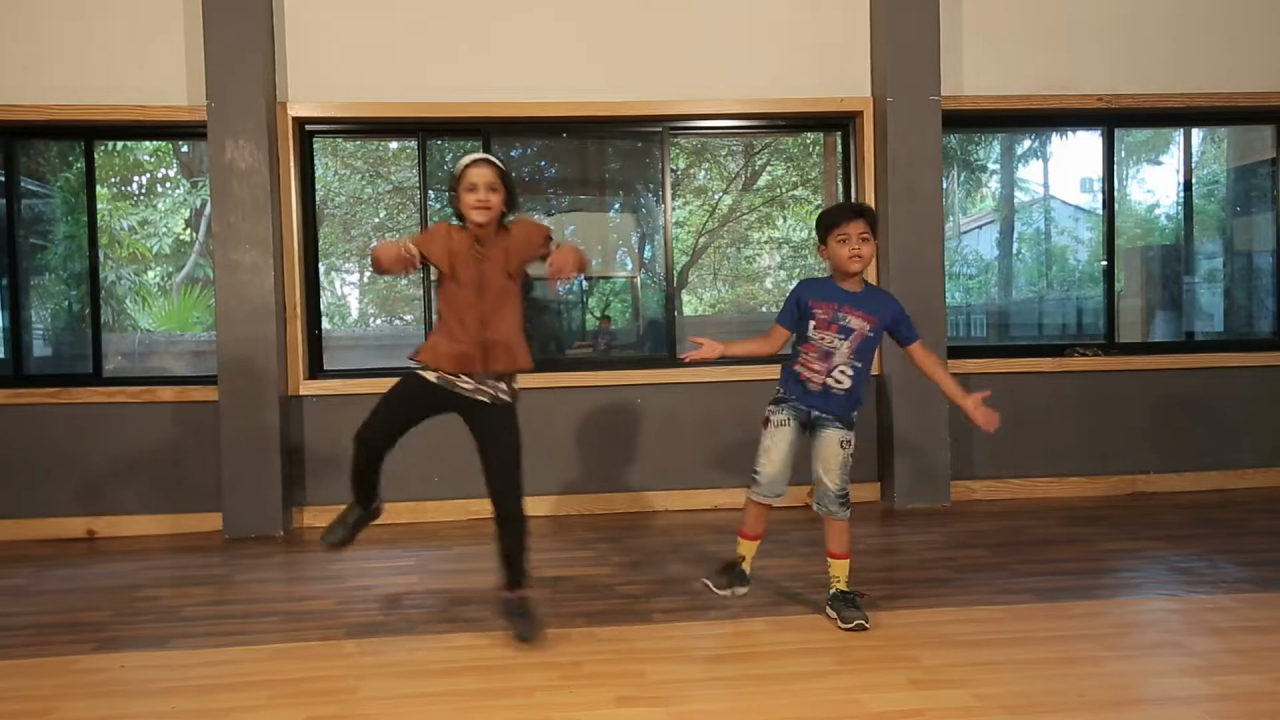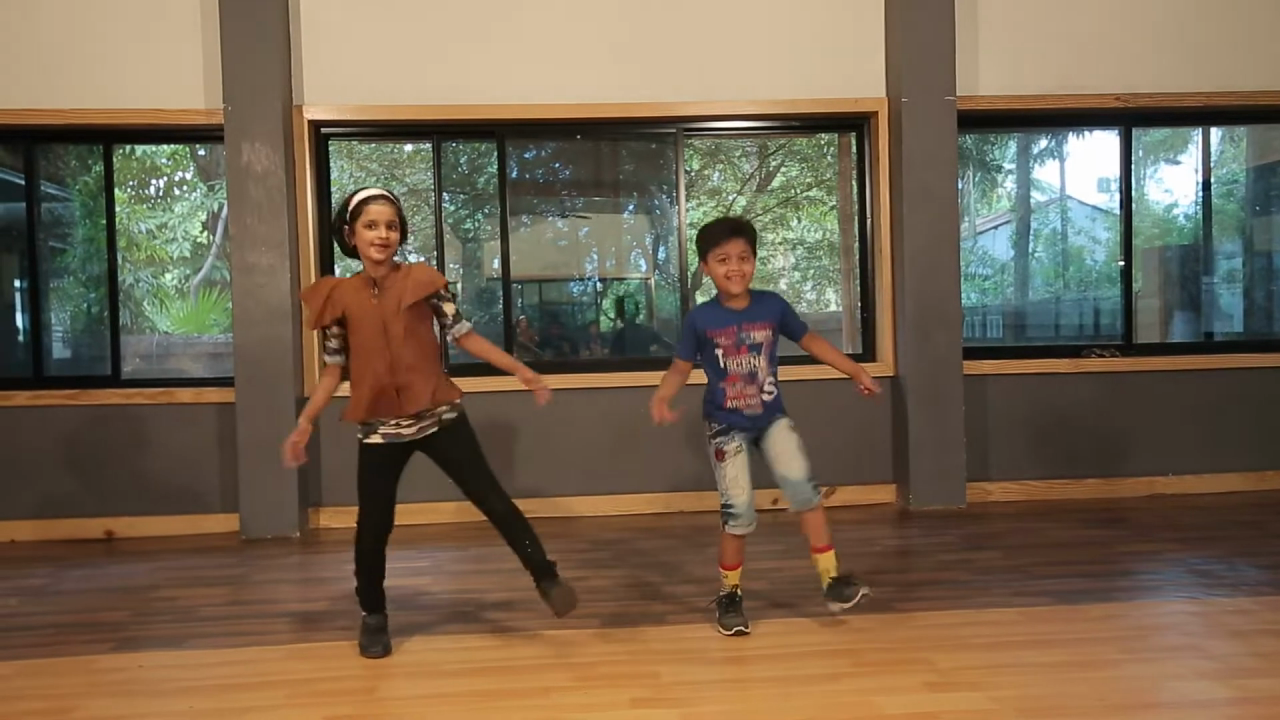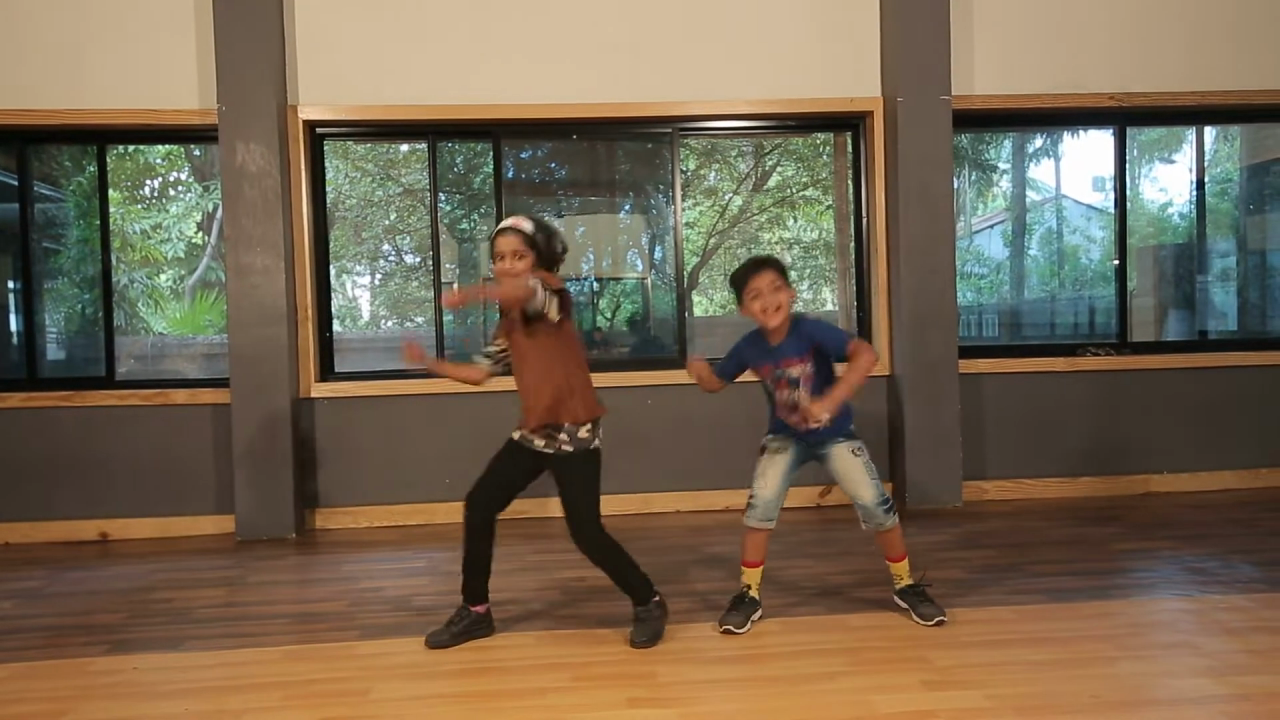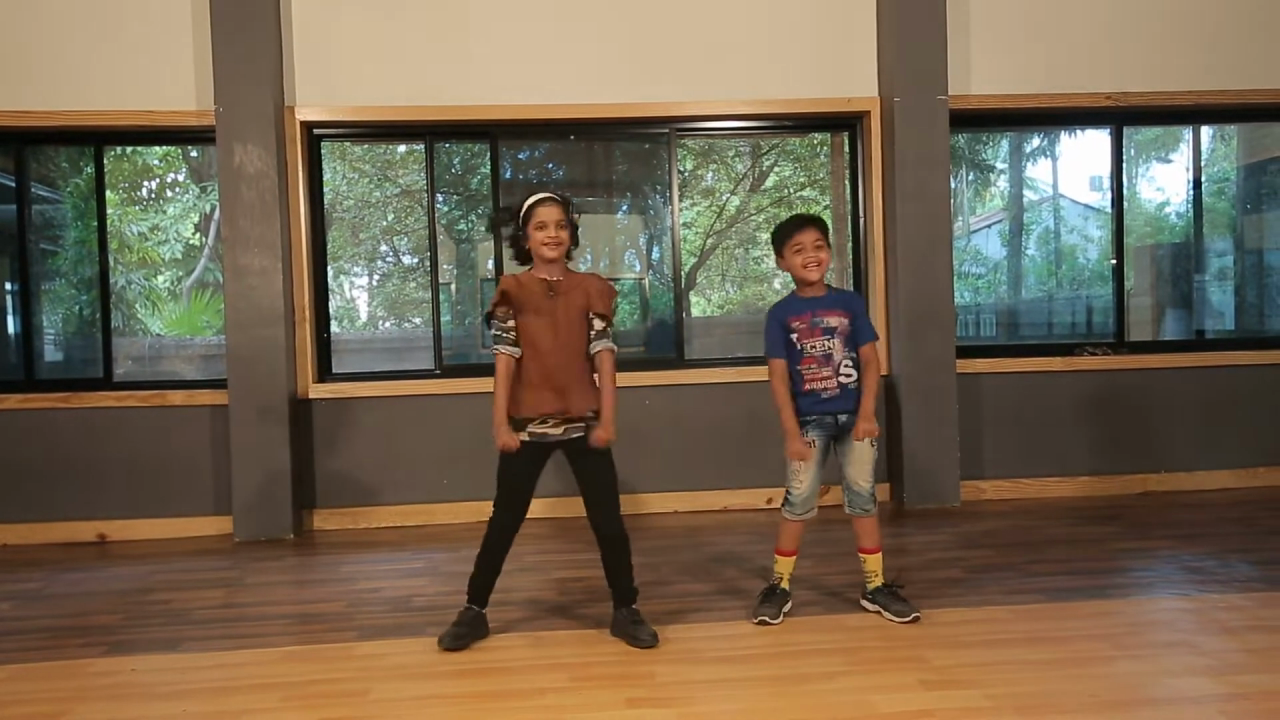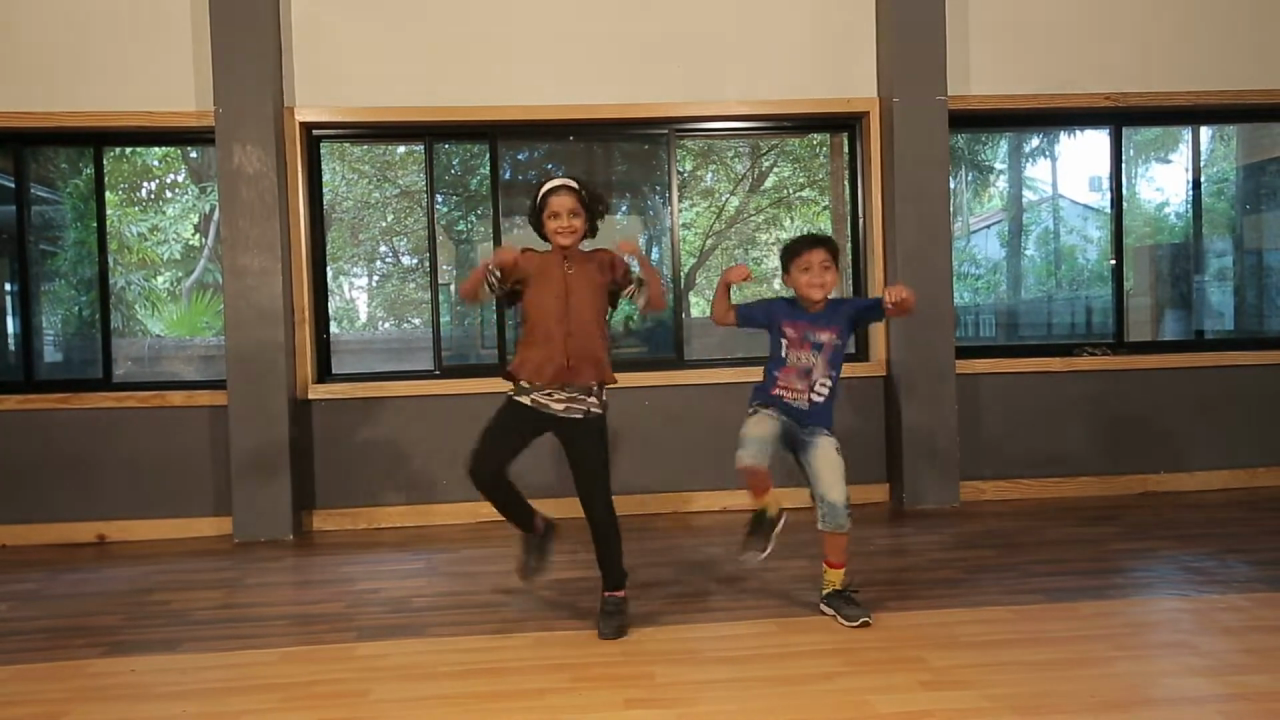
dt=1s
person 1, frame 1
left shoulder: (524, 238)
right shoulder: (441, 240)
left elbow: (572, 267)
right elbow: (389, 266)
left wrist: (573, 257)
right wrist: (382, 255)
left hip: (492, 382)
right hip: (437, 369)
left knee: (507, 491)
right knee: (369, 439)
left ankle: (515, 591)
right ankle: (364, 504)
person 1, frame 2
left shoulder: (423, 281)
right shoulder: (338, 295)
left elbow: (464, 335)
right elbow: (335, 367)
left wrist: (519, 369)
right wrist: (305, 422)
left hip: (438, 413)
right hip: (379, 425)
left knee: (492, 499)
right knee: (373, 525)
left ankle: (545, 575)
right ankle: (373, 615)
person 1, frame 3
left shoulder: (548, 295)
right shoulder: (509, 320)
left elbow: (523, 288)
right elbow: (480, 372)
left wrist: (471, 294)
right wrist: (429, 363)
left hip: (574, 433)
right hip: (534, 432)
left knee: (585, 531)
right knee: (478, 506)
left ankle: (648, 604)
right ankle: (475, 610)
person 1, frame 4
left shoulder: (590, 289)
right shoulder: (514, 291)
left elbow: (604, 354)
right elbow: (505, 358)
left wrist: (609, 417)
right wrist: (500, 421)
left hip: (583, 421)
right hip: (527, 422)
left knee: (607, 518)
right knee: (505, 519)
left ankle: (625, 610)
right ankle: (474, 611)
person 1, frame 5
left shoulder: (607, 265)
right shoulder: (526, 263)
left elbow: (656, 302)
right elbow: (468, 293)
left wrist: (640, 259)
right wrist: (494, 264)
left hip: (584, 400)
right hip: (530, 395)
left knee: (597, 502)
right knee: (482, 467)
left ankle: (614, 594)
right ankle: (533, 527)
person 2, frame 1
left shoulder: (884, 304)
right shoulder: (807, 291)
left elbow: (921, 355)
right elbow: (773, 342)
left wrist: (965, 401)
right wrist: (721, 348)
left hip: (837, 413)
right hip: (790, 399)
left knee: (833, 497)
right knee: (767, 481)
left ankle: (840, 591)
right ankle: (740, 565)
person 2, frame 2
left shoulder: (772, 306)
right shoulder: (700, 319)
left elbow: (810, 340)
right elbow: (680, 368)
left wrist: (857, 372)
right wrist: (660, 400)
left hip: (772, 417)
right hip: (727, 425)
left knee: (802, 489)
right knee: (739, 511)
left ankle: (831, 579)
right ankle: (730, 594)
person 2, frame 3
left shoulder: (812, 331)
right shoulder: (747, 348)
left elbow: (866, 354)
right elbow: (715, 382)
left wrist: (832, 399)
right wrist: (700, 372)
left hip: (834, 433)
right hip: (785, 436)
left knee: (876, 508)
right knee: (759, 509)
left ankle: (906, 586)
right ankle: (748, 595)
person 2, frame 4
left shoulder: (850, 303)
right shoulder: (781, 313)
left elbow: (870, 359)
right elbow: (778, 375)
left wrist: (867, 414)
right wrist: (791, 431)
left hip: (853, 413)
right hip: (809, 417)
left knee: (862, 498)
right knee: (799, 500)
left ankle: (875, 586)
right ankle: (779, 586)
person 2, frame 5
left shoulder: (847, 311)
right shoulder: (776, 310)
left elbow: (895, 307)
right elbow: (721, 317)
left wrist: (900, 297)
right wrist: (724, 283)
left hip: (816, 425)
right hip: (770, 411)
left knee: (836, 509)
right knee: (750, 459)
left ankle: (833, 591)
right ankle: (766, 512)
